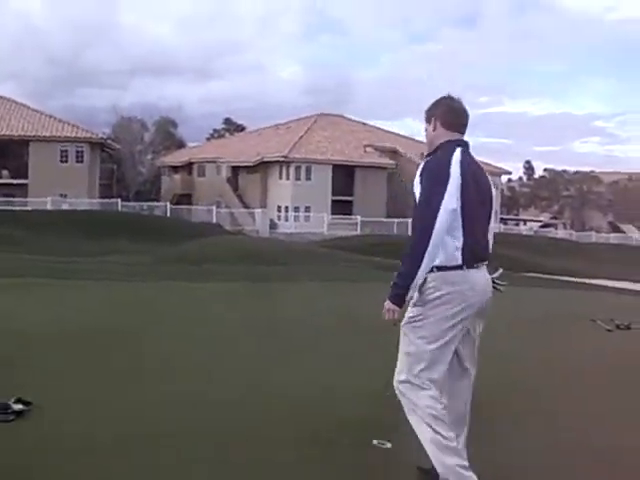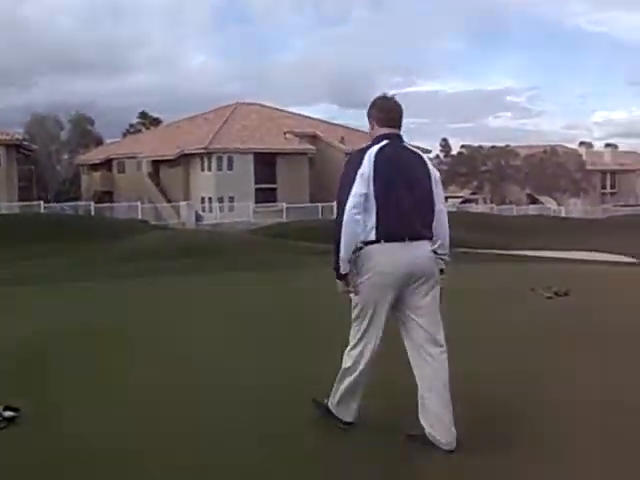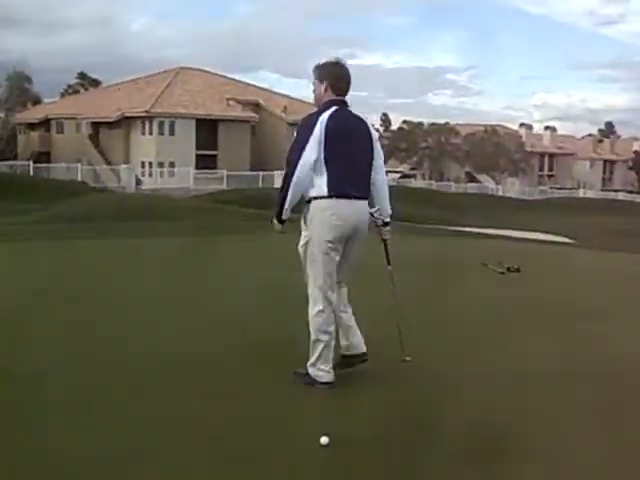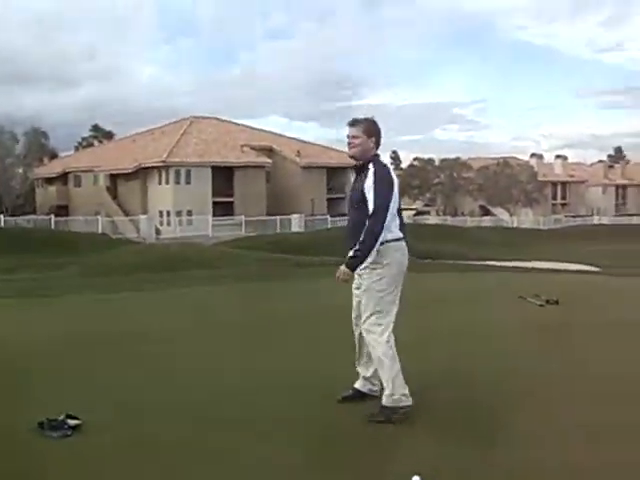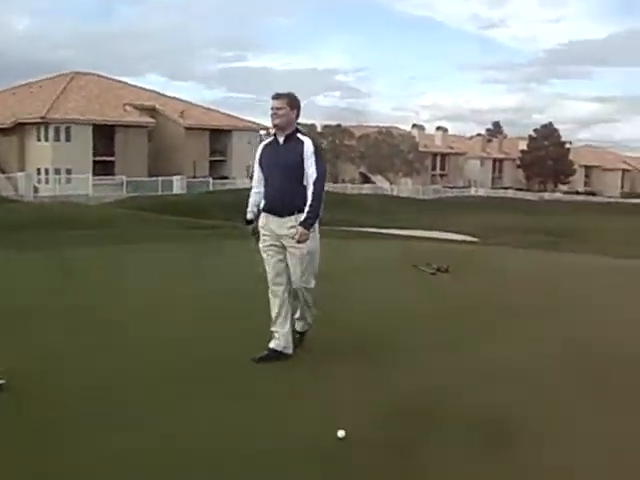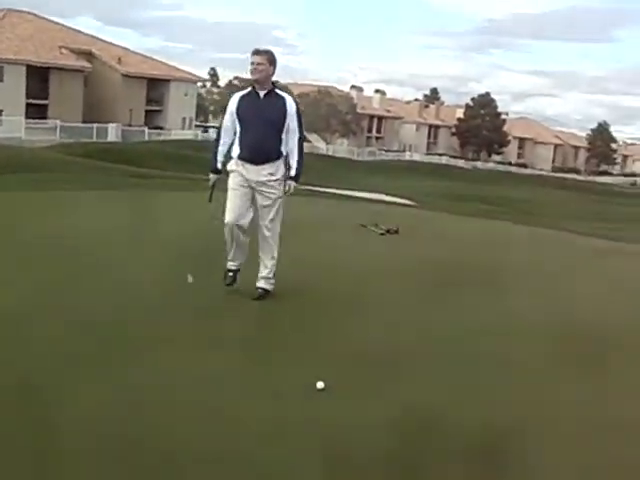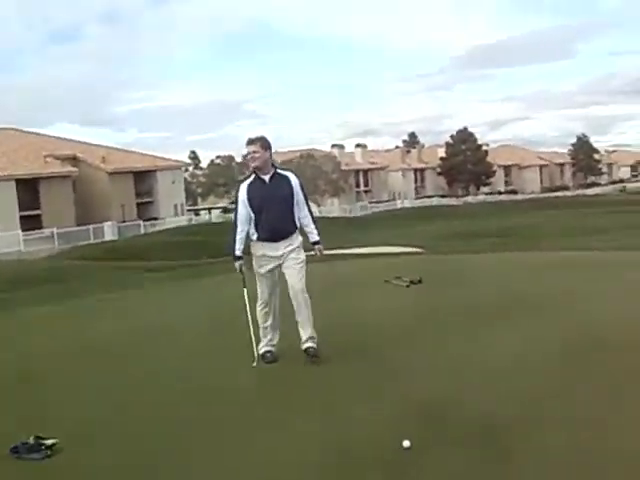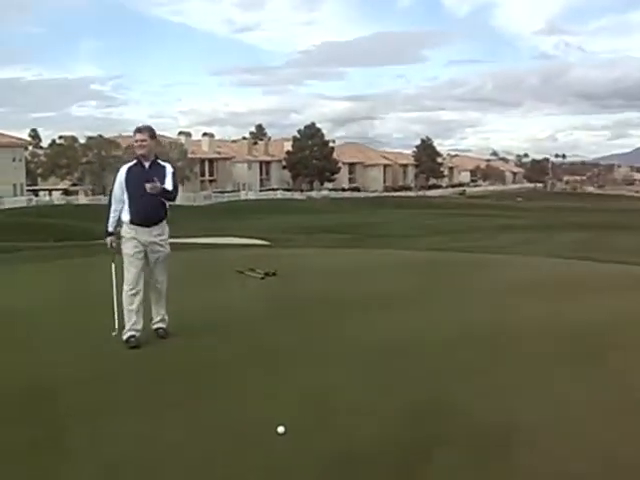
dt=0.4s
person 1, frame 1
left shoulder: (438, 164)
right shoulder: (478, 170)
left elbow: (427, 232)
left wrist: (397, 293)
left hip: (445, 285)
right hip: (478, 282)
left knee: (414, 382)
right knee: (456, 378)
person 1, frame 2
left shoulder: (363, 159)
right shoulder: (423, 162)
left elbow: (349, 215)
right elbow: (439, 216)
left wrist: (341, 268)
right wrist: (440, 261)
left hip: (379, 256)
right hip: (421, 257)
left knee: (363, 340)
right knee: (428, 344)
left ankle: (341, 409)
right ankle: (440, 431)
person 1, frame 3
left shoulder: (315, 122)
right shoulder: (364, 126)
left elbow: (297, 172)
right elbow: (378, 174)
left wrist: (281, 213)
right wrist: (384, 217)
left hip: (325, 211)
right hip: (358, 211)
left knee: (320, 292)
right knee: (333, 286)
left ankle: (321, 370)
right ankle: (354, 346)
person 1, frame 4
left shoulder: (379, 174)
right shoulder: (359, 176)
left elbow: (378, 221)
left wrist: (354, 261)
right wrist: (353, 259)
left hip: (383, 257)
right hip: (366, 262)
left knee: (375, 326)
right knee: (363, 325)
left ankle: (396, 399)
right ankle: (367, 383)
person 1, frame 5
left shoulder: (307, 146)
right shoulder: (264, 148)
left elbow: (316, 186)
left wrist: (308, 223)
right wrist: (250, 216)
left hip: (299, 223)
right hip: (269, 224)
left knee: (301, 283)
right knee: (276, 283)
left ankle: (302, 323)
right ankle: (281, 343)
person 1, frame 6
left shoulder: (286, 102)
right shoulder: (238, 100)
left elbow: (295, 139)
right elbow: (225, 134)
left wrist: (294, 175)
right wrist: (215, 167)
left hip: (272, 171)
right hip: (240, 169)
left knee: (268, 229)
right knee: (233, 221)
left ankle: (266, 281)
right ankle: (234, 263)
person 1, frame 7
left shoulder: (290, 179)
right shoulder: (246, 188)
left elbow: (304, 210)
right elbow: (241, 222)
left wrist: (315, 239)
right wrist: (238, 255)
left hip: (292, 245)
right hip: (263, 249)
left knee: (299, 292)
right knee: (266, 300)
left ankle: (309, 342)
right ankle: (267, 346)
person 1, frame 8
left shoulder: (166, 169)
right shoulder: (125, 170)
left elbow: (172, 194)
right elbow: (115, 201)
left wrist: (159, 190)
right wrist: (110, 231)
left hip: (158, 232)
right hip: (131, 232)
left knee: (159, 281)
right knee: (132, 283)
left ankle: (160, 322)
right ankle: (131, 331)
